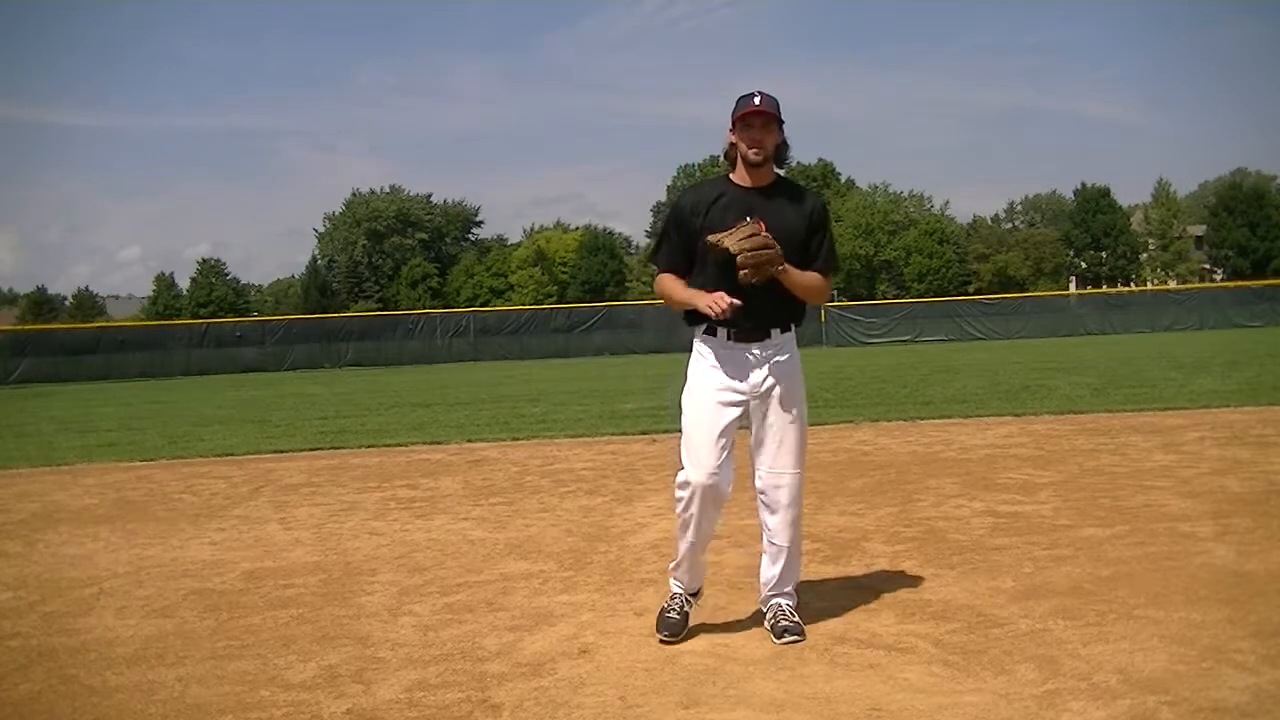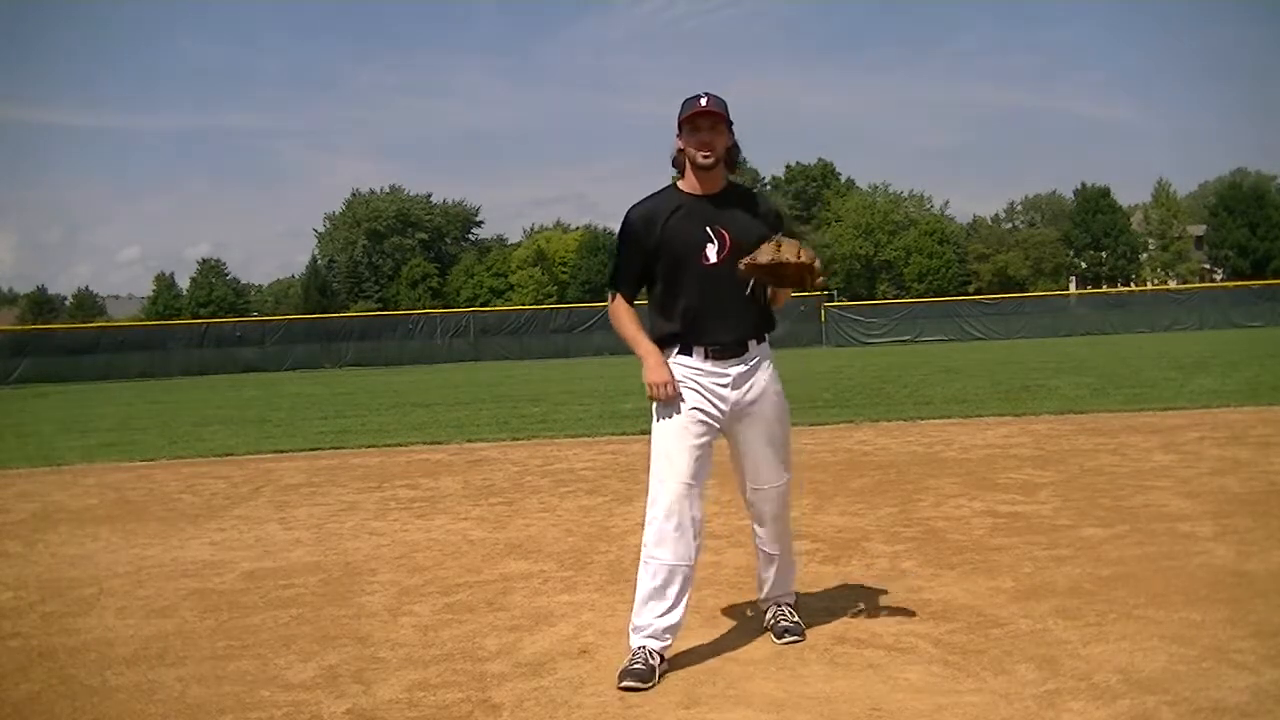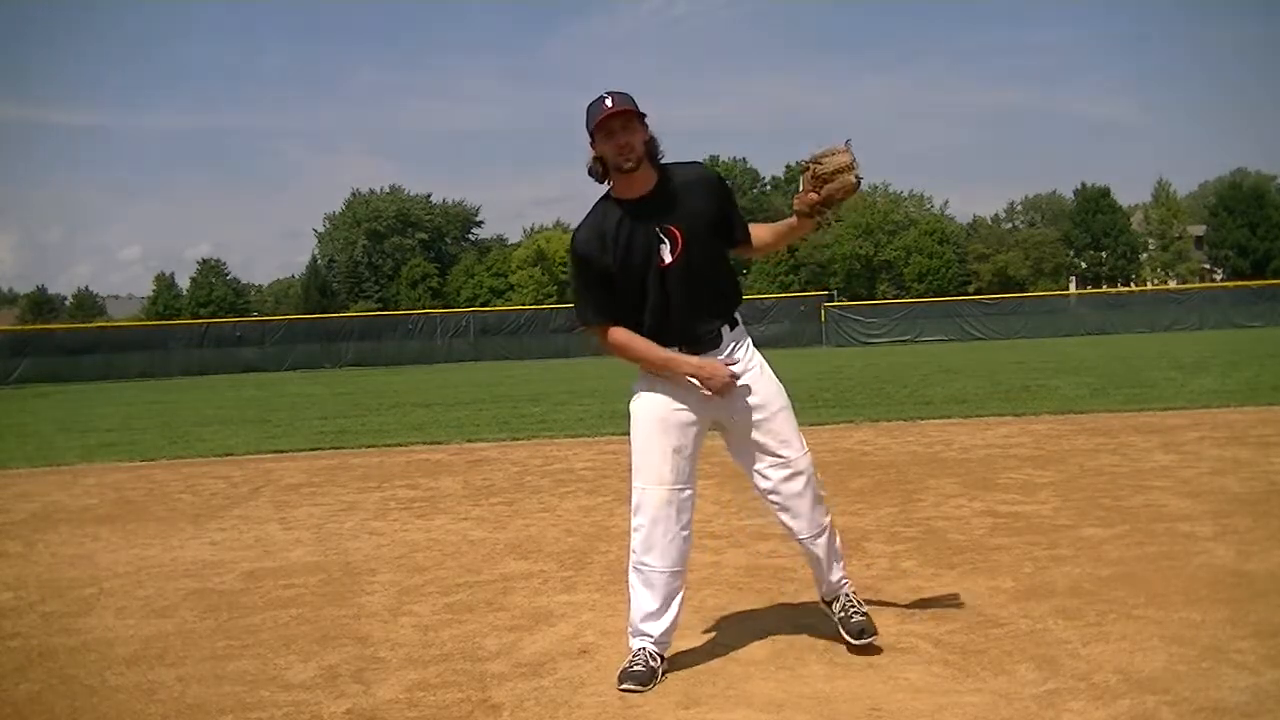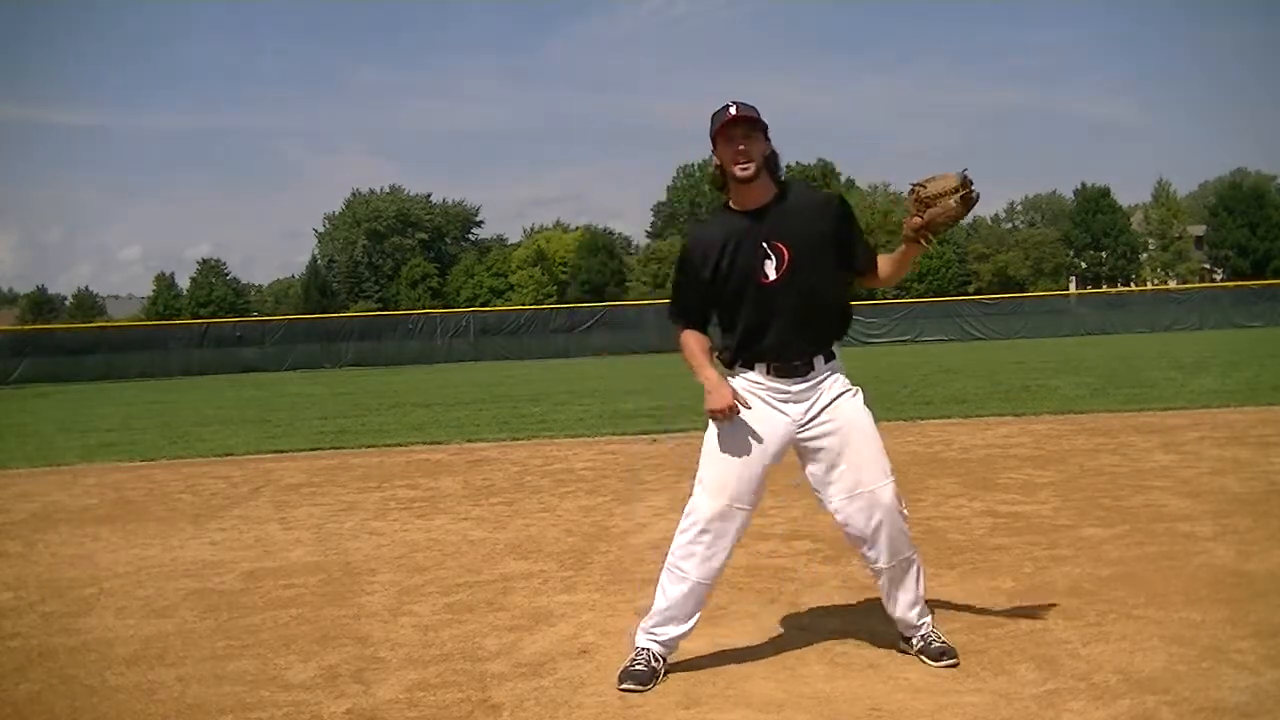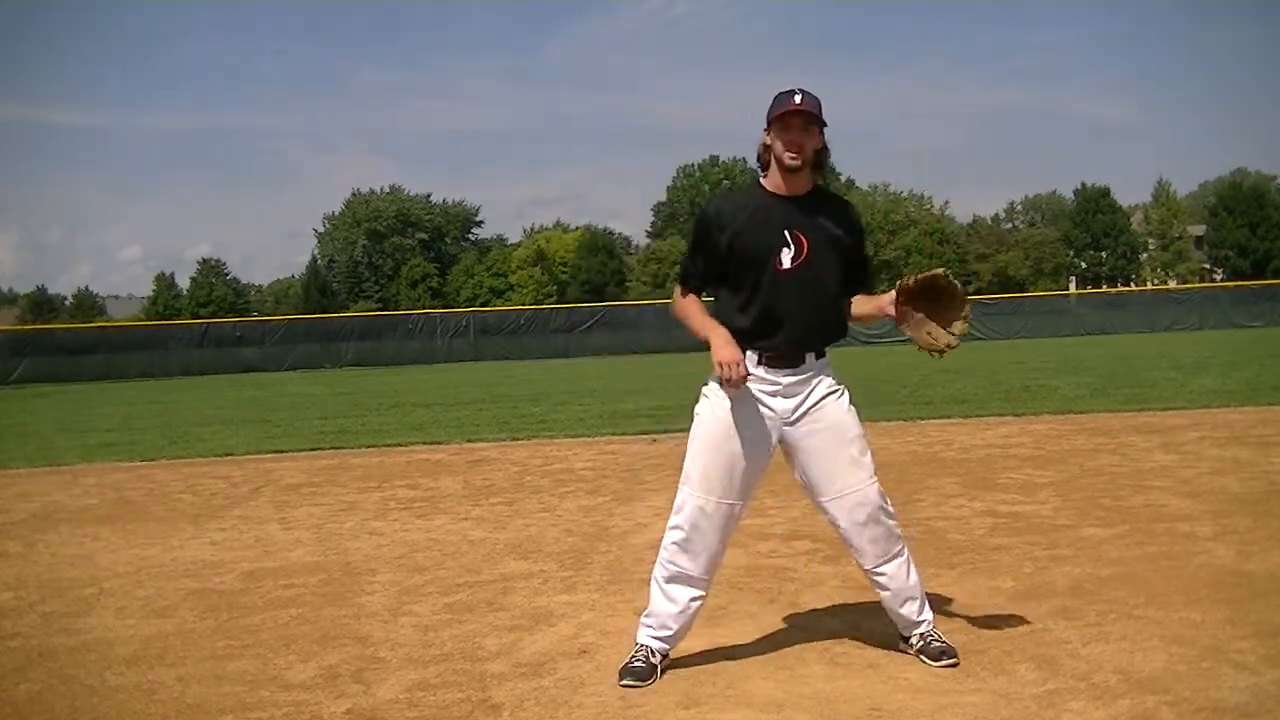
dt=0.5s
person 1, frame 1
left shoulder: (806, 205)
right shoulder: (696, 202)
left elbow: (821, 290)
right elbow: (663, 279)
left wrist: (779, 268)
right wrist: (700, 298)
left hip: (780, 355)
right hip: (715, 355)
left knee: (782, 483)
right knee: (701, 476)
left ankle: (779, 598)
right ankle: (683, 589)
person 1, frame 2
left shoulder: (760, 211)
right shoulder: (649, 215)
left elbow: (781, 297)
right elbow: (619, 300)
left wrist: (786, 278)
right wrist: (650, 356)
left hip: (754, 368)
right hip: (686, 376)
left knee: (770, 496)
right knee: (671, 502)
left ankle: (778, 601)
right ankle: (649, 643)
person 1, frame 3
left shoulder: (699, 184)
right shoulder: (592, 236)
left elbow: (744, 243)
right elbow: (608, 333)
left wrist: (802, 220)
right wrist: (690, 368)
left hip: (733, 352)
right hip: (662, 377)
left knee: (793, 475)
right knee: (657, 511)
left ankle: (835, 588)
right ankle: (646, 645)
person 1, frame 4
left shoulder: (822, 208)
right shoulder: (706, 241)
left elbow: (874, 276)
right elbow: (690, 329)
left wrist: (913, 242)
right wrist: (711, 380)
left hip: (824, 387)
right hip: (748, 393)
left knee: (879, 508)
right knee: (707, 523)
left ankle: (915, 625)
right ankle: (653, 644)
person 1, frame 5
left shoulder: (842, 217)
right shoulder: (723, 211)
left elbow: (852, 302)
right elbow: (683, 298)
left wrist: (900, 304)
right wrist: (715, 334)
left hip: (813, 382)
right hip: (739, 383)
left knee: (865, 508)
right knee: (697, 518)
left ankle: (917, 625)
right ankle: (654, 639)
